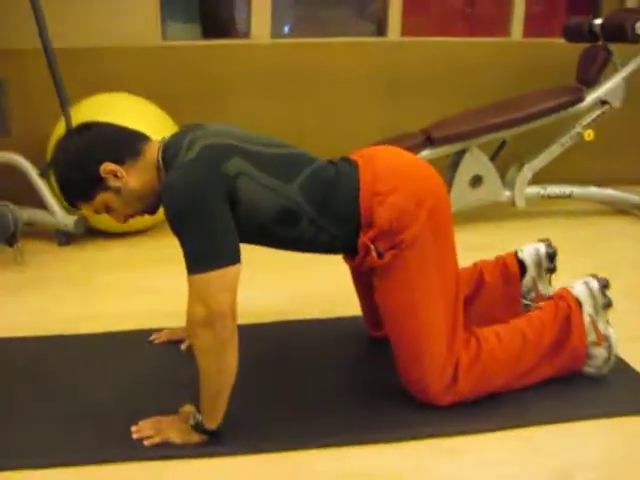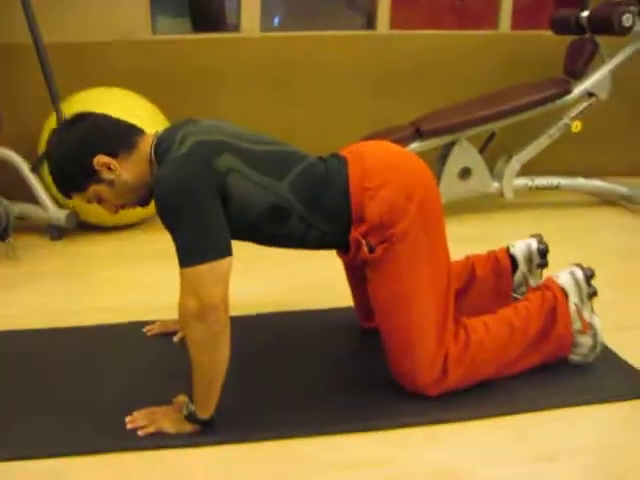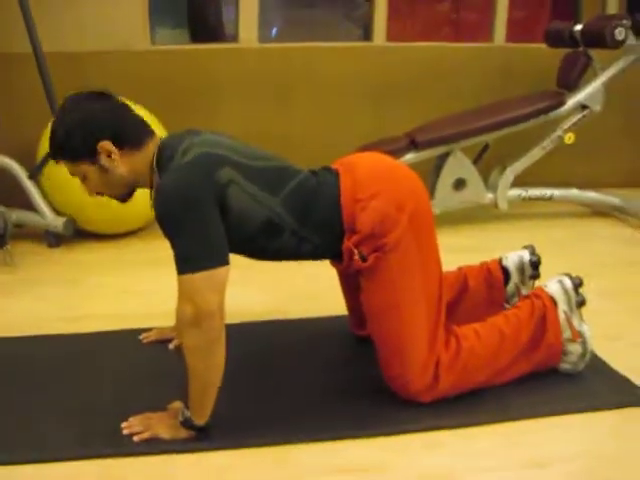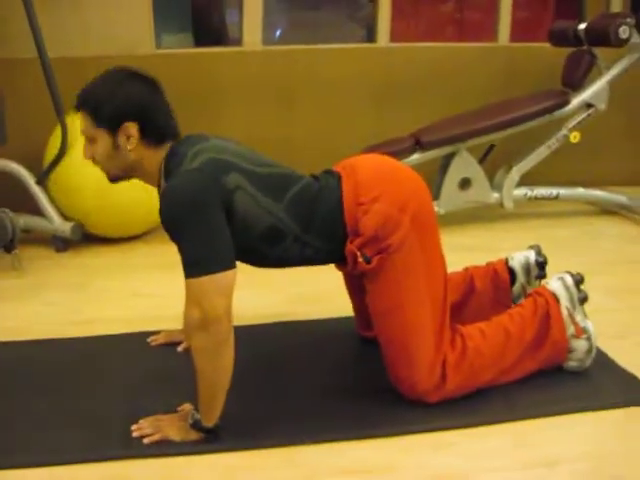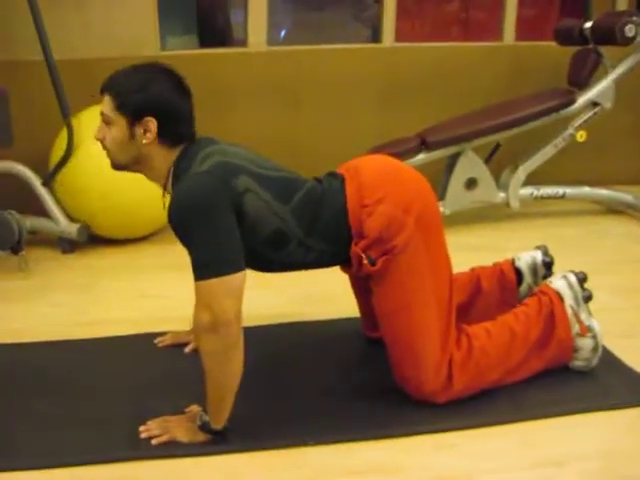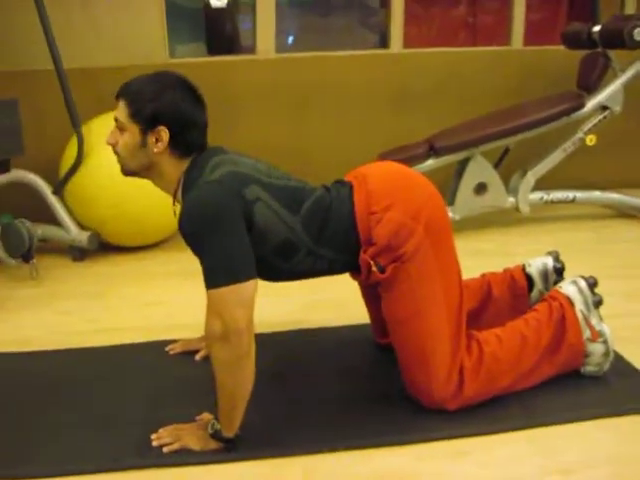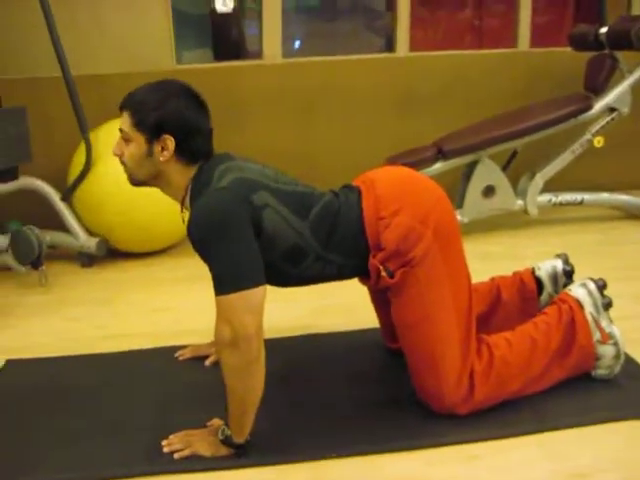
dt=0.2s
person 1, frame 1
left shoulder: (186, 187)
right shoulder: (187, 152)
left elbow: (218, 315)
left wrist: (204, 423)
right wrist: (200, 324)
left hip: (398, 205)
right hip: (380, 181)
left knee: (435, 375)
right knee: (388, 326)
left ankle: (573, 318)
right ankle: (520, 271)
person 1, frame 2
left shoulder: (178, 182)
right shoulder: (180, 145)
left elbow: (210, 308)
left wrist: (196, 414)
right wrist: (192, 315)
left hip: (387, 199)
right hip: (370, 174)
left knee: (425, 367)
right knee: (380, 317)
left ankle: (559, 307)
right ankle: (513, 266)
person 1, frame 3
left shoulder: (178, 189)
right shoulder: (182, 152)
left elbow: (206, 316)
left wrist: (192, 420)
right wrist: (187, 324)
left hip: (379, 209)
right hip: (362, 185)
left knee: (417, 374)
right knee: (374, 325)
left ankle: (547, 315)
right ankle: (505, 277)
person 1, frame 4
left shoulder: (186, 193)
right shoulder: (191, 156)
left elbow: (214, 320)
left wrist: (202, 422)
right wrist: (195, 326)
left hip: (382, 211)
right hip: (366, 186)
left knee: (424, 375)
right knee: (379, 327)
left ankle: (552, 315)
right ankle: (509, 277)
person 1, frame 5
left shoulder: (195, 196)
right shoulder: (199, 161)
left elbow: (223, 321)
left wrist: (210, 424)
right wrist: (201, 326)
left hip: (386, 213)
right hip: (371, 188)
left knee: (430, 376)
right knee: (385, 326)
left ankle: (556, 312)
right ankle: (516, 276)
person 1, frame 6
left shoulder: (205, 206)
right shoulder: (208, 171)
left elbow: (235, 330)
left wrist: (221, 431)
right wrist: (214, 334)
left hip: (395, 219)
right hip: (379, 194)
left knee: (442, 383)
right knee: (396, 335)
left ankle: (568, 319)
right ankle: (527, 283)
person 1, frame 7
left shoulder: (214, 213)
right shoulder: (216, 177)
left elbow: (245, 337)
left wrist: (232, 437)
right wrist: (223, 340)
left hip: (404, 224)
right hip: (388, 199)
left knee: (452, 388)
right knee: (405, 339)
left ankle: (576, 320)
right ankle: (538, 286)
